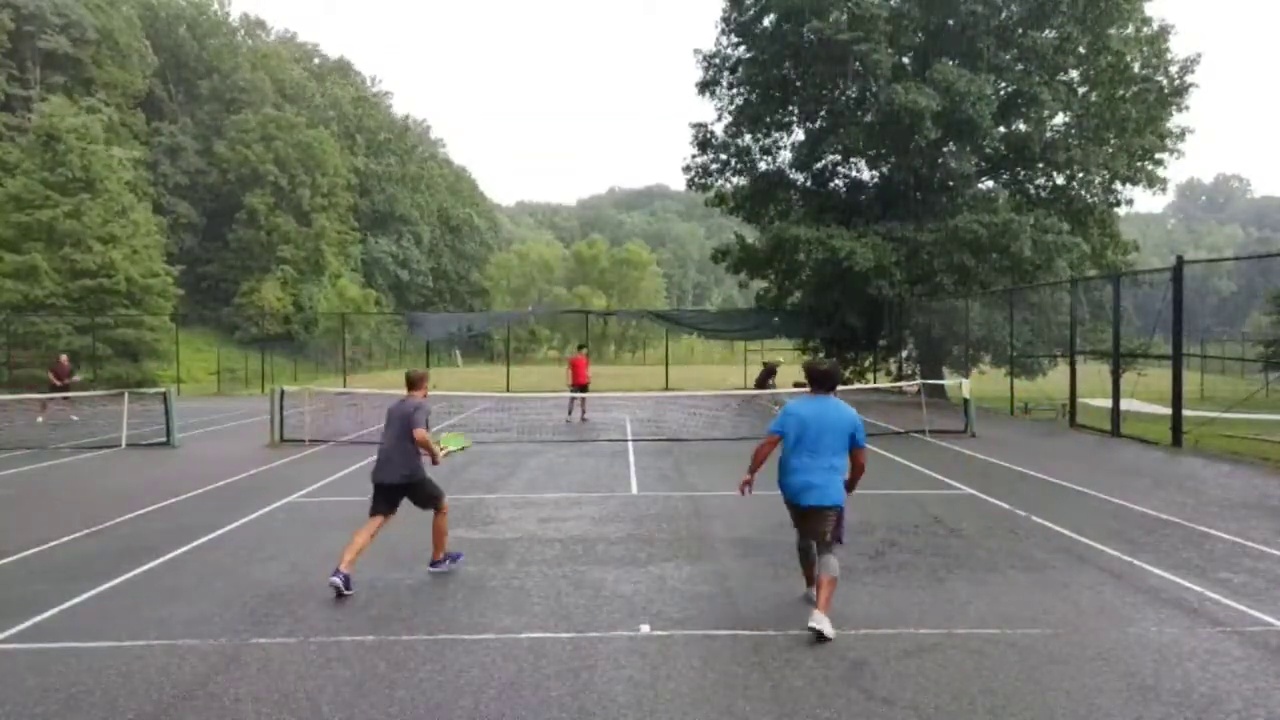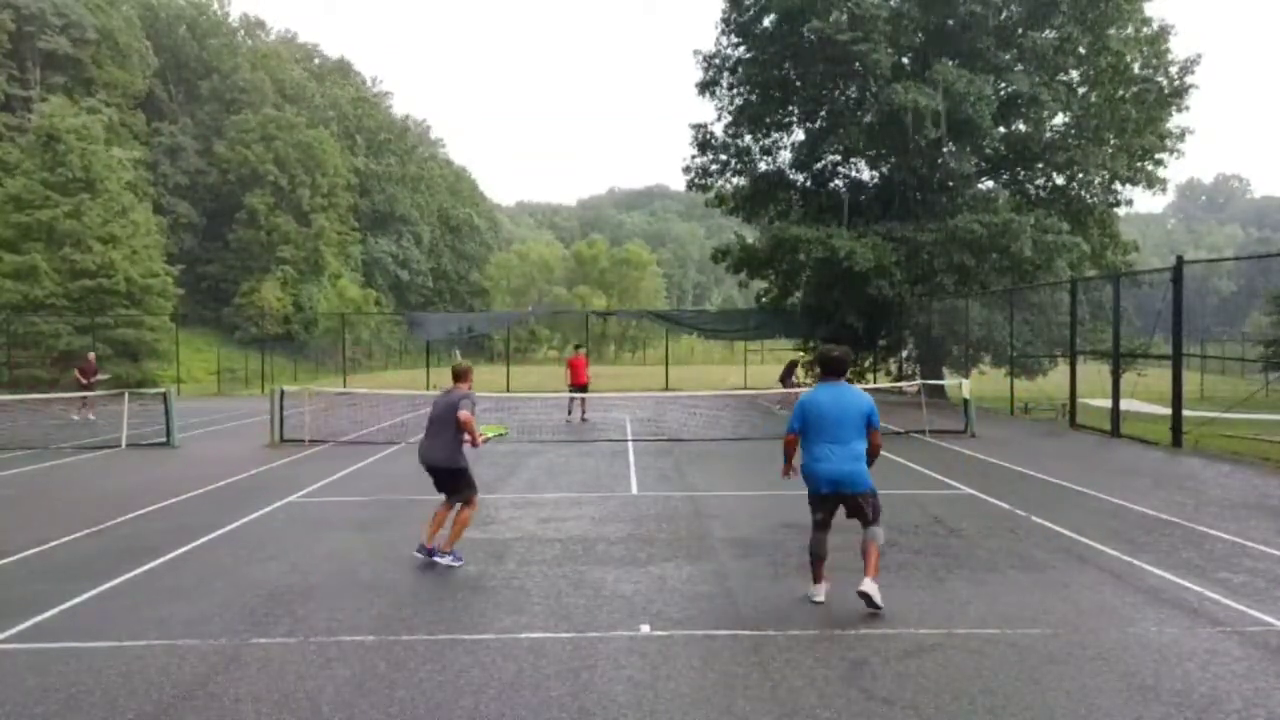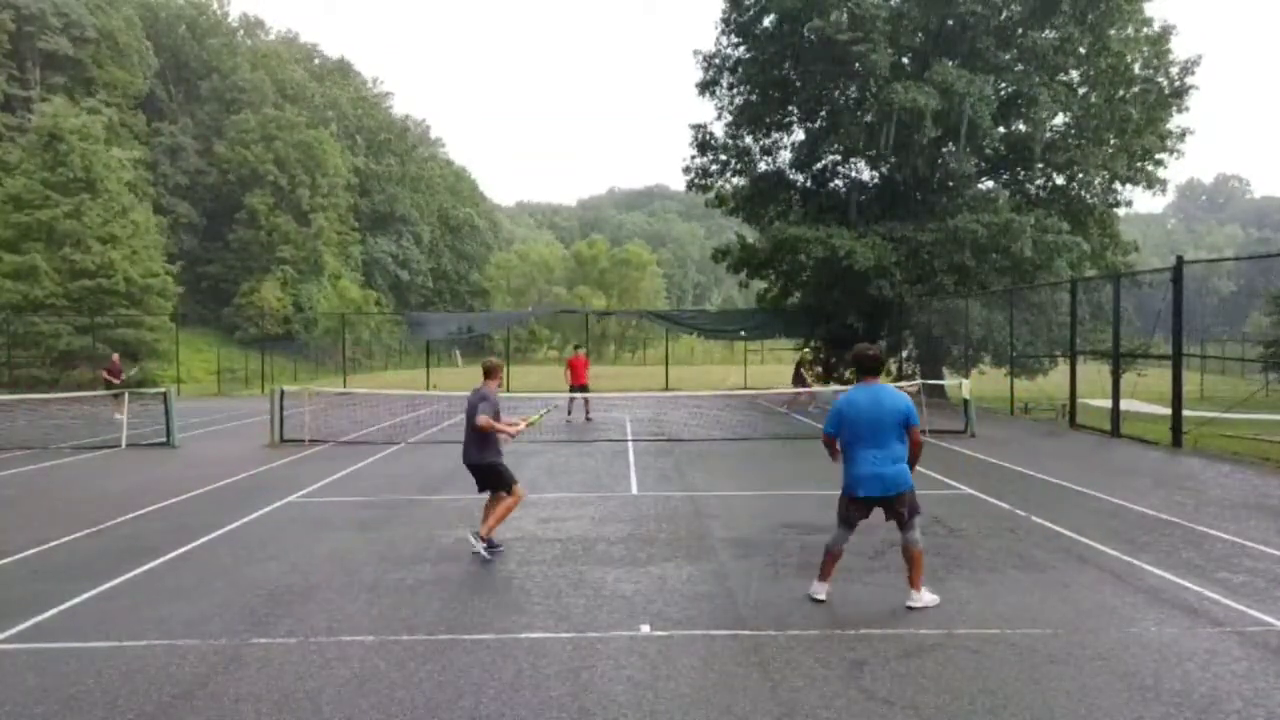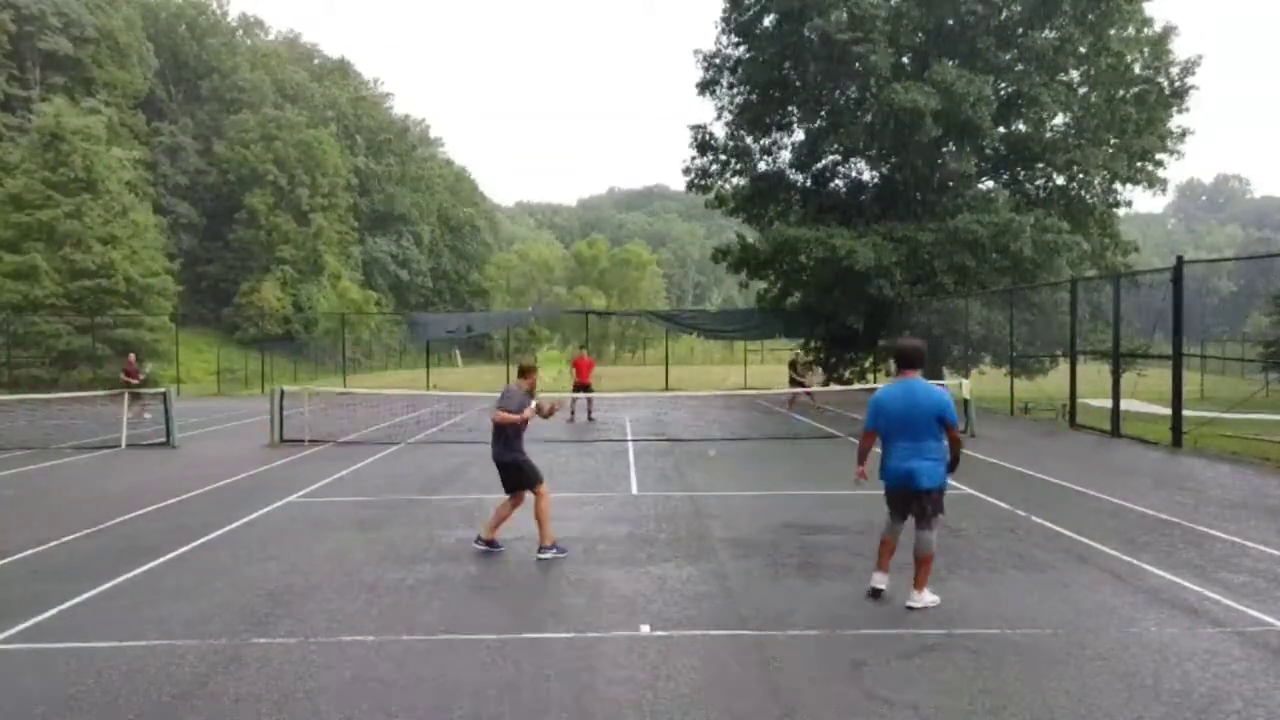
dt=0.3s
person 1, frame 1
left shoulder: (792, 409)
right shoulder: (850, 415)
left elbow: (768, 444)
right elbow: (859, 462)
left wrist: (750, 473)
right wrist: (851, 482)
left hip: (793, 486)
right hip: (828, 492)
left knee: (805, 538)
right knee: (826, 552)
left ankle: (812, 589)
right ankle: (819, 614)
person 1, frame 2
left shoulder: (807, 400)
right shoulder: (863, 399)
left elbow: (790, 440)
right elbow: (876, 443)
left wrist: (788, 464)
right wrist: (865, 466)
left hip: (819, 477)
right hip: (855, 477)
left knee: (820, 531)
right knee: (872, 527)
left ankle: (818, 586)
right ankle: (869, 582)
person 1, frame 3
left shoulder: (844, 402)
right shoulder: (901, 399)
left elbow: (828, 440)
right elbow: (916, 441)
left wrist: (834, 453)
right wrist: (909, 467)
left hip: (857, 480)
right hip: (896, 479)
left knee: (843, 531)
right knee: (910, 531)
left ankle: (820, 585)
right ankle: (917, 593)
person 1, frame 4
left shoulder: (881, 396)
right shoulder: (938, 395)
left elbow: (868, 435)
right elbow: (954, 437)
left wrist: (860, 464)
right wrist: (954, 462)
left hip: (895, 473)
right hip: (929, 474)
left knee: (894, 522)
right knee: (926, 529)
left ankle: (879, 577)
right ankle: (918, 593)
person 2, frame 1
left shoulder: (393, 408)
right shoulder: (420, 406)
right elbow: (419, 435)
left wrist: (426, 449)
right wrist: (435, 453)
left hip: (383, 474)
right hip: (409, 473)
left knee: (374, 522)
right knee: (442, 507)
left ankle: (342, 572)
right ankle: (439, 560)
person 2, frame 2
left shoulder: (441, 398)
right shoulder: (467, 396)
right elbow: (464, 417)
right wrist: (475, 437)
left hip: (430, 457)
right hip: (450, 459)
left knee: (450, 501)
right knee: (470, 503)
left ankle: (426, 545)
right ankle: (444, 552)
person 2, frame 3
left shoulder: (479, 393)
right shoulder: (488, 395)
right elbow: (481, 421)
left wrist: (511, 425)
right wrist: (506, 430)
left hip: (473, 456)
right hip: (484, 457)
left knee: (498, 494)
right knee: (516, 493)
left ankle: (484, 540)
right ankle: (482, 535)
person 2, frame 4
left shoulder: (527, 394)
right shoulder: (512, 394)
left elbow: (543, 413)
right elbow: (497, 417)
left wrist: (551, 408)
right wrist: (521, 417)
left hip: (510, 454)
right hip: (509, 455)
left knee: (516, 498)
right knee: (542, 492)
left ankle: (485, 537)
right ankle: (546, 546)
